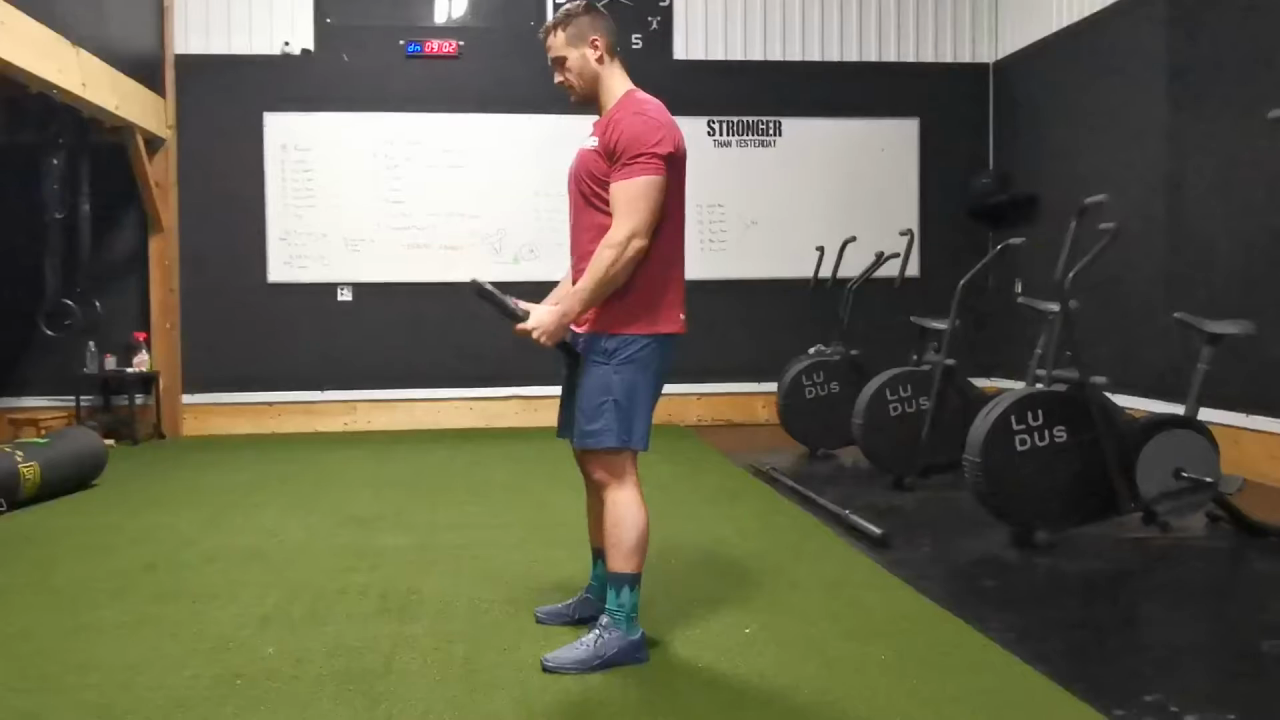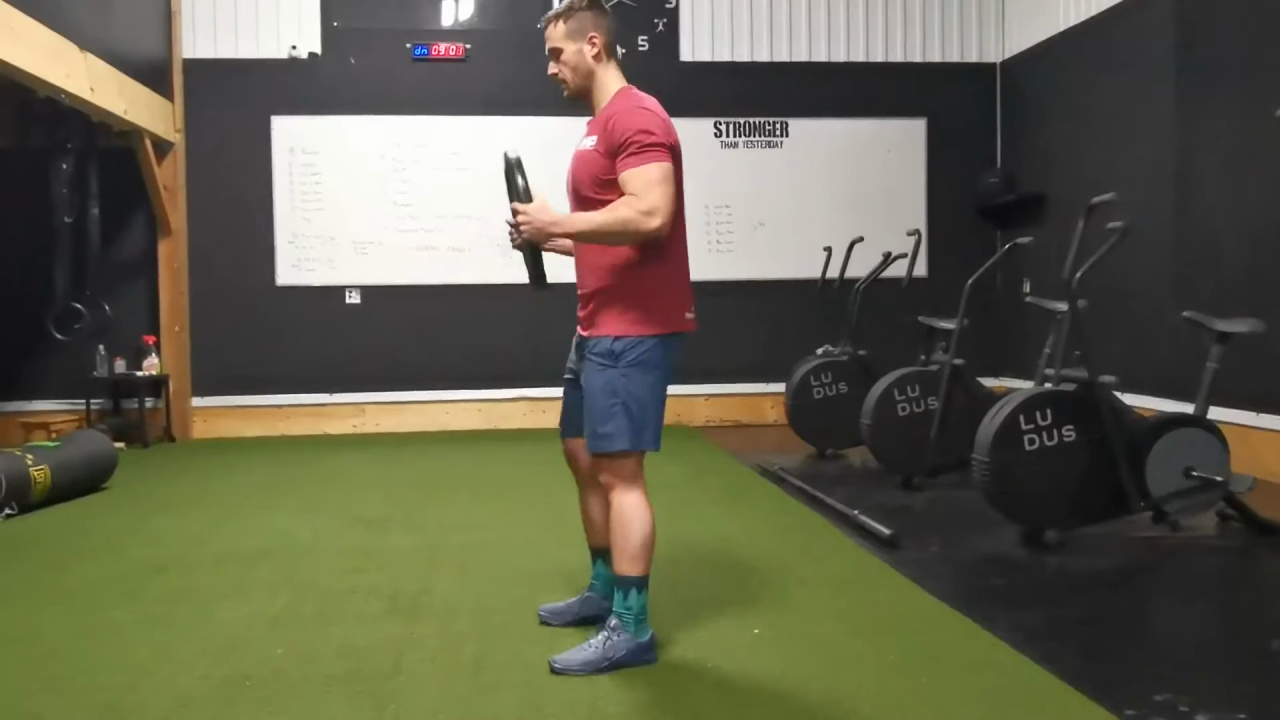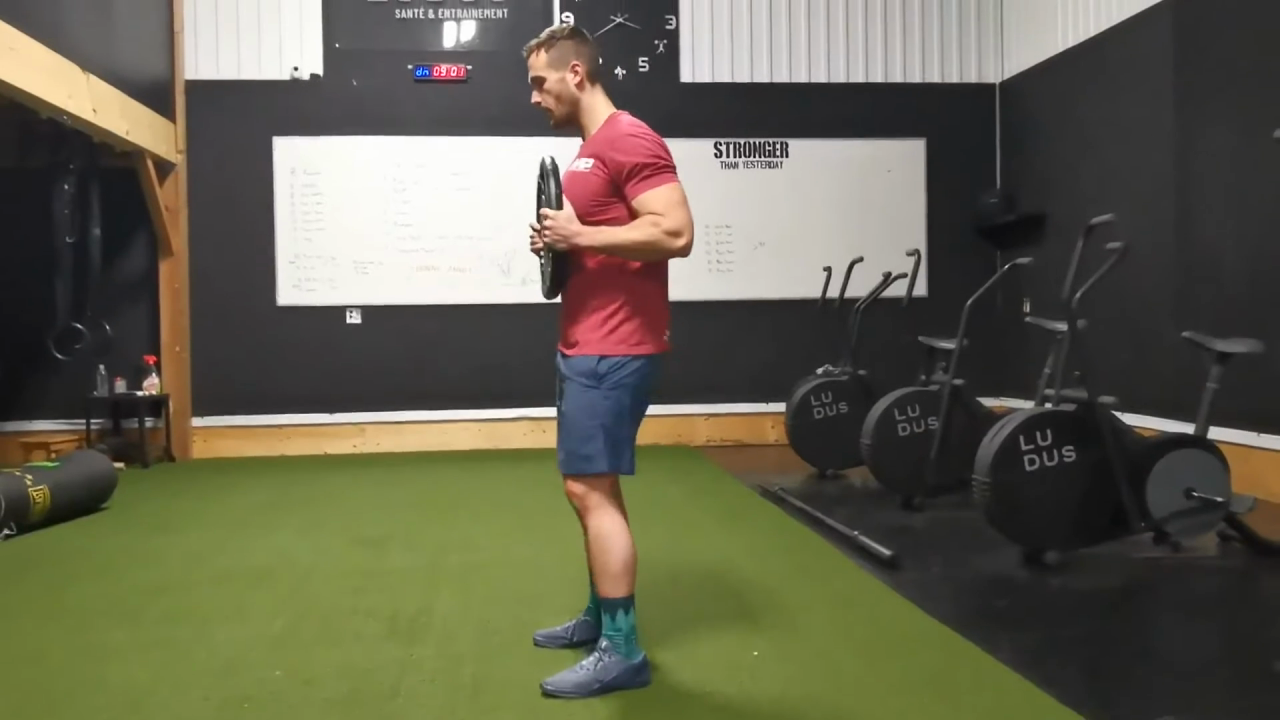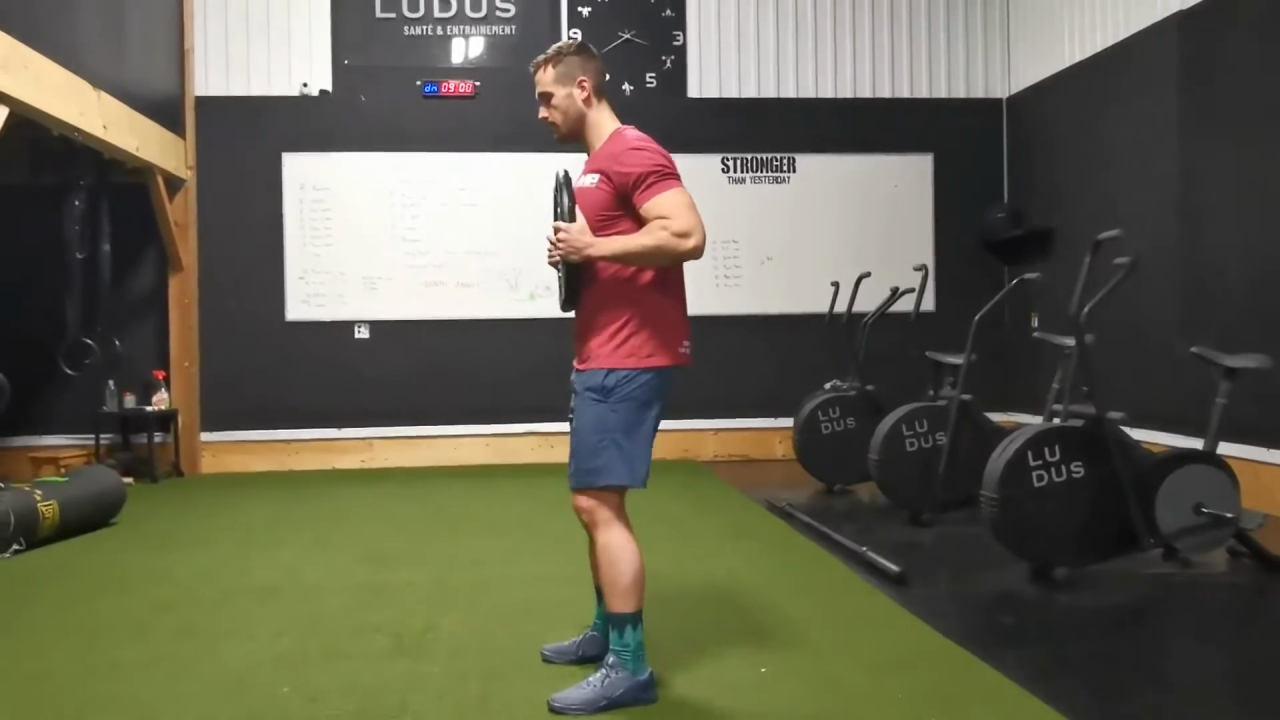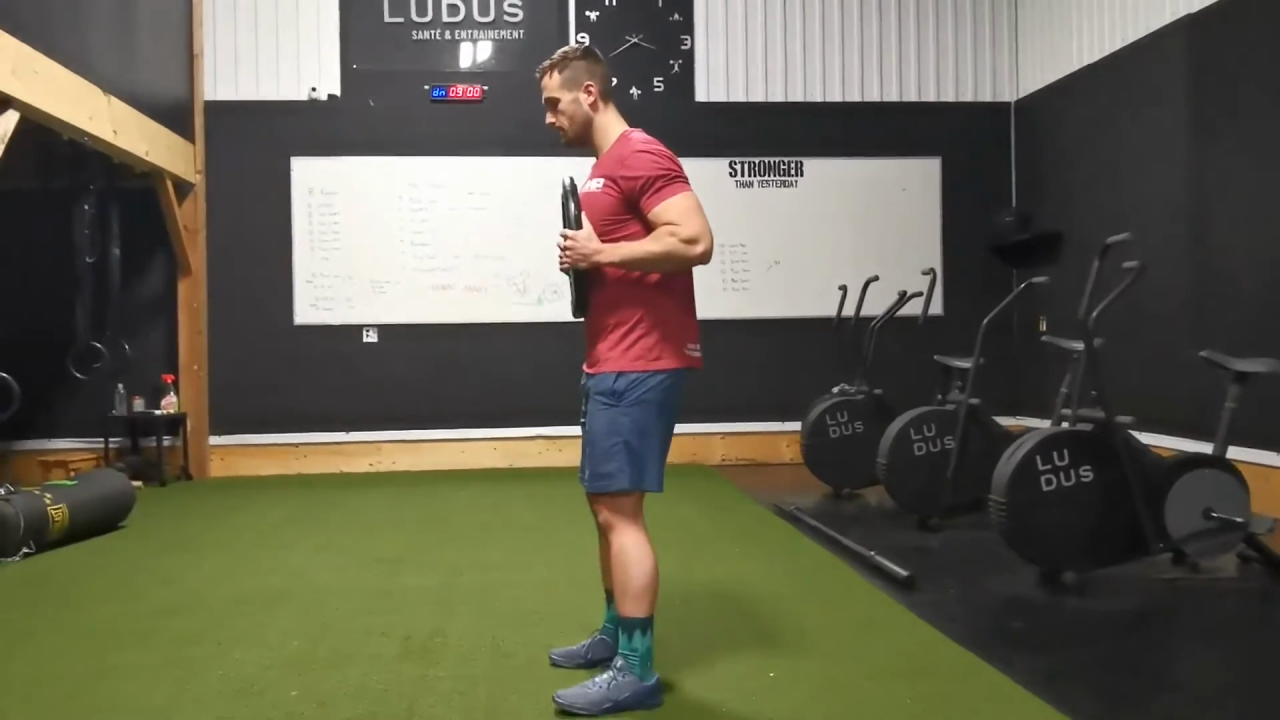
dt=0.4s
person 1, frame 1
left shoulder: (639, 123)
right shoulder: (610, 125)
left elbow: (630, 240)
left wrist: (564, 312)
right wrist: (560, 298)
left hip: (629, 328)
right hip: (602, 324)
left knee: (614, 467)
right knee: (593, 461)
left ankle: (621, 627)
right ankle: (601, 592)
person 1, frame 2
left shoulder: (635, 116)
right shoulder: (602, 124)
left elbow: (650, 217)
left wrist: (556, 223)
right wrist: (558, 236)
left hip: (634, 326)
right hip: (602, 323)
left knee: (618, 471)
right knee: (583, 454)
left ankle: (631, 628)
right ankle: (604, 589)
person 1, frame 3
left shoulder: (630, 142)
right shoulder: (588, 153)
left elbow: (675, 233)
left wrist: (583, 236)
right wrist: (560, 240)
left hip: (615, 346)
right hip: (585, 344)
left knee: (588, 489)
right knee: (593, 487)
left ankle: (622, 650)
right ankle: (599, 616)
person 1, frame 4
left shoulder: (632, 153)
right shoulder: (596, 164)
left elbow: (686, 236)
left wrist: (592, 246)
right wrist: (575, 251)
left hip: (630, 358)
right hip: (601, 357)
left knee: (596, 504)
right knee: (593, 501)
right ankle: (607, 631)
person 1, frame 5
left shoulder: (640, 157)
right shoulder: (604, 168)
left elbow: (694, 241)
left wrist: (601, 254)
right wrist: (585, 257)
left hip: (640, 362)
right hip: (612, 361)
left knee: (620, 511)
right knee: (606, 505)
right ankle: (614, 635)
